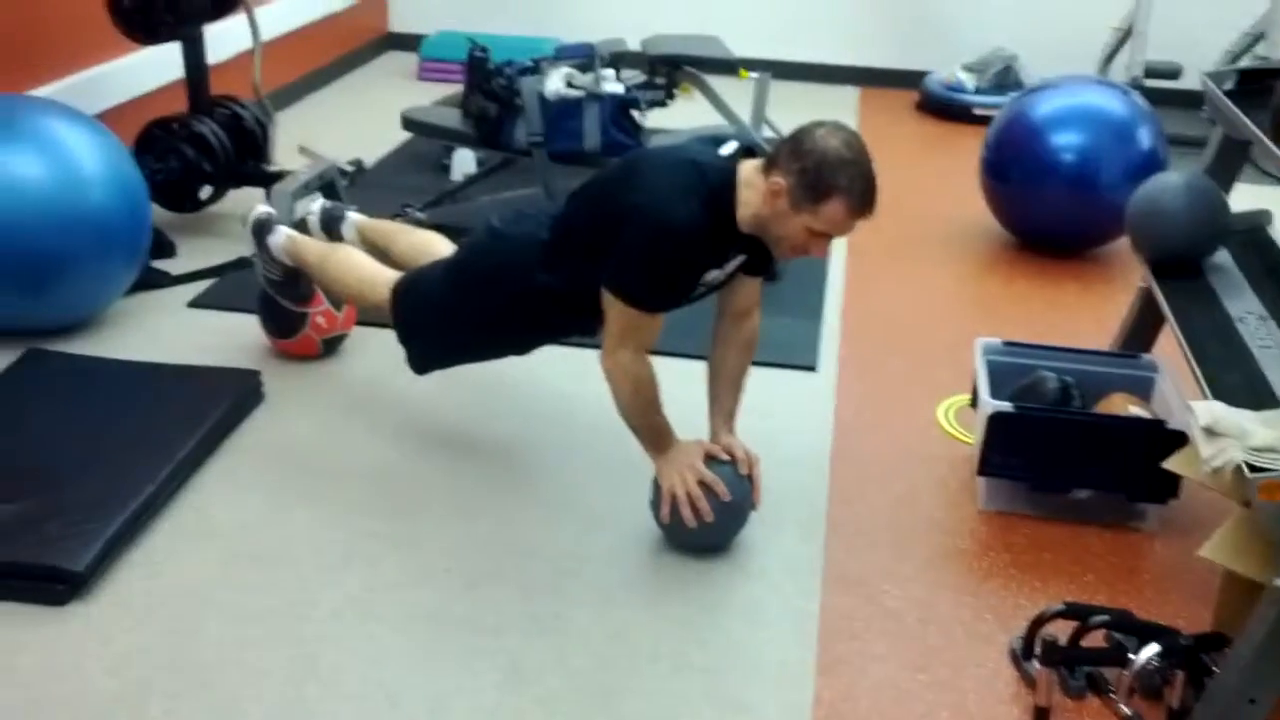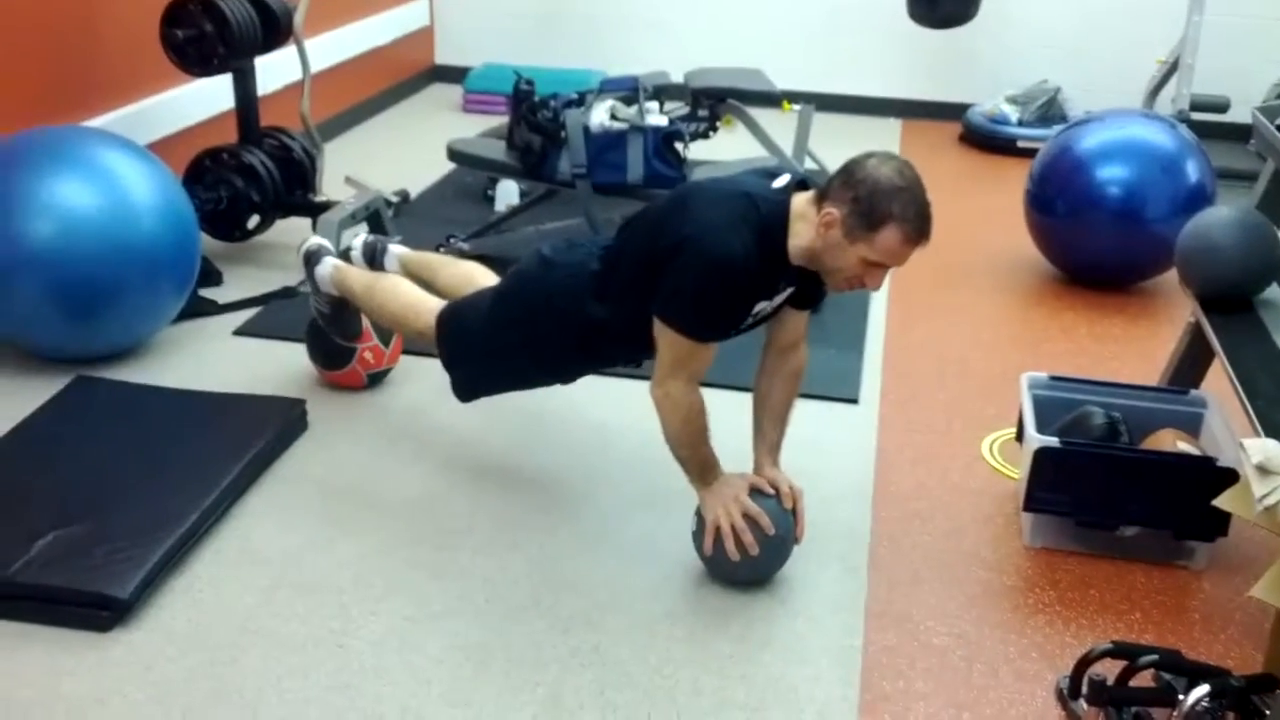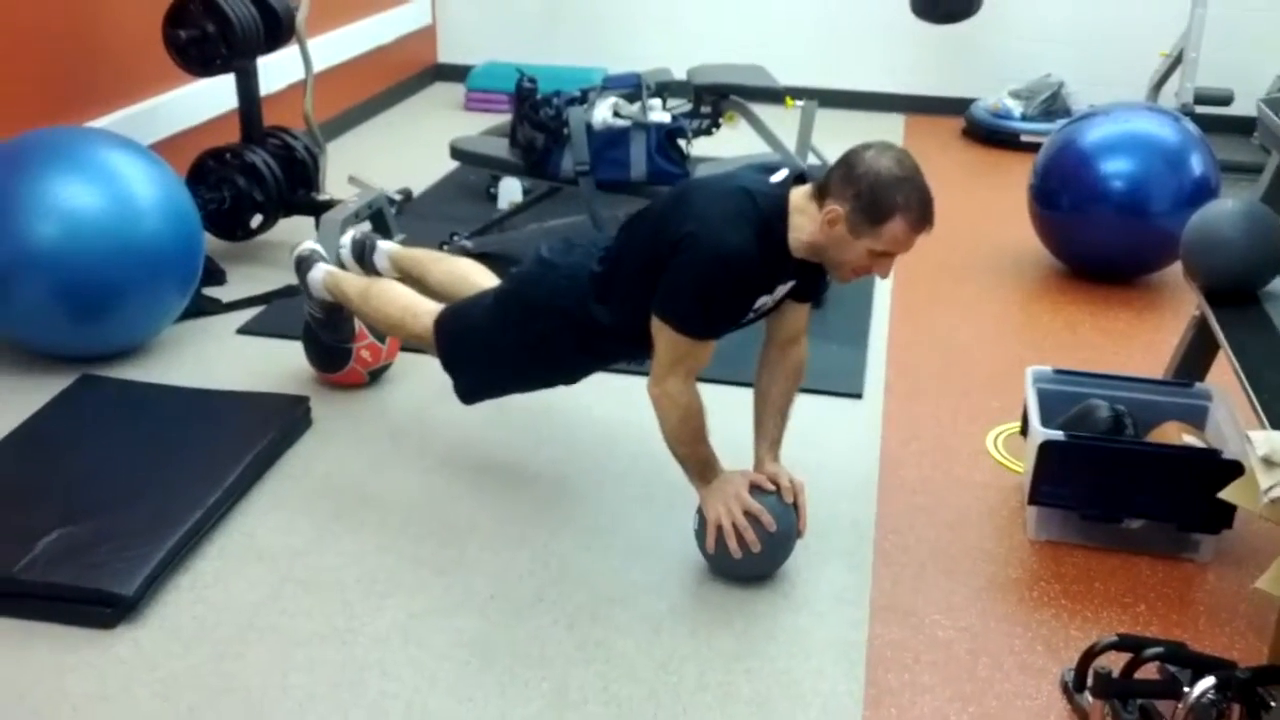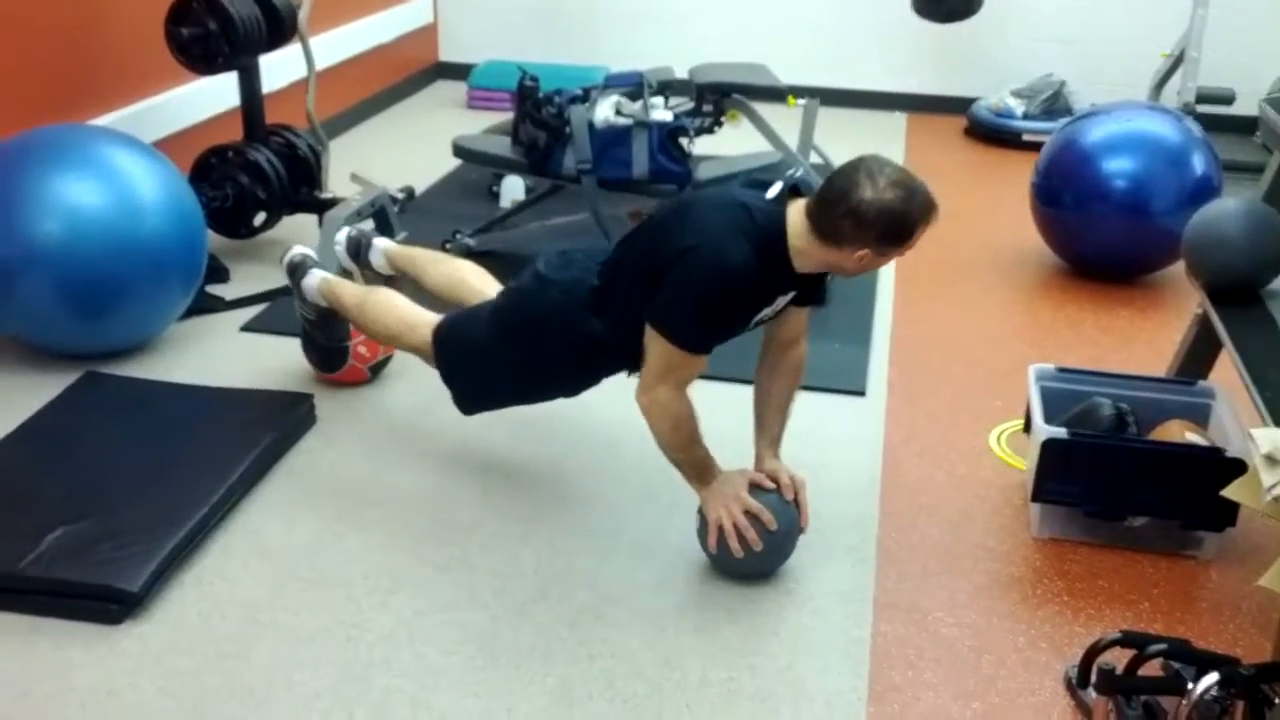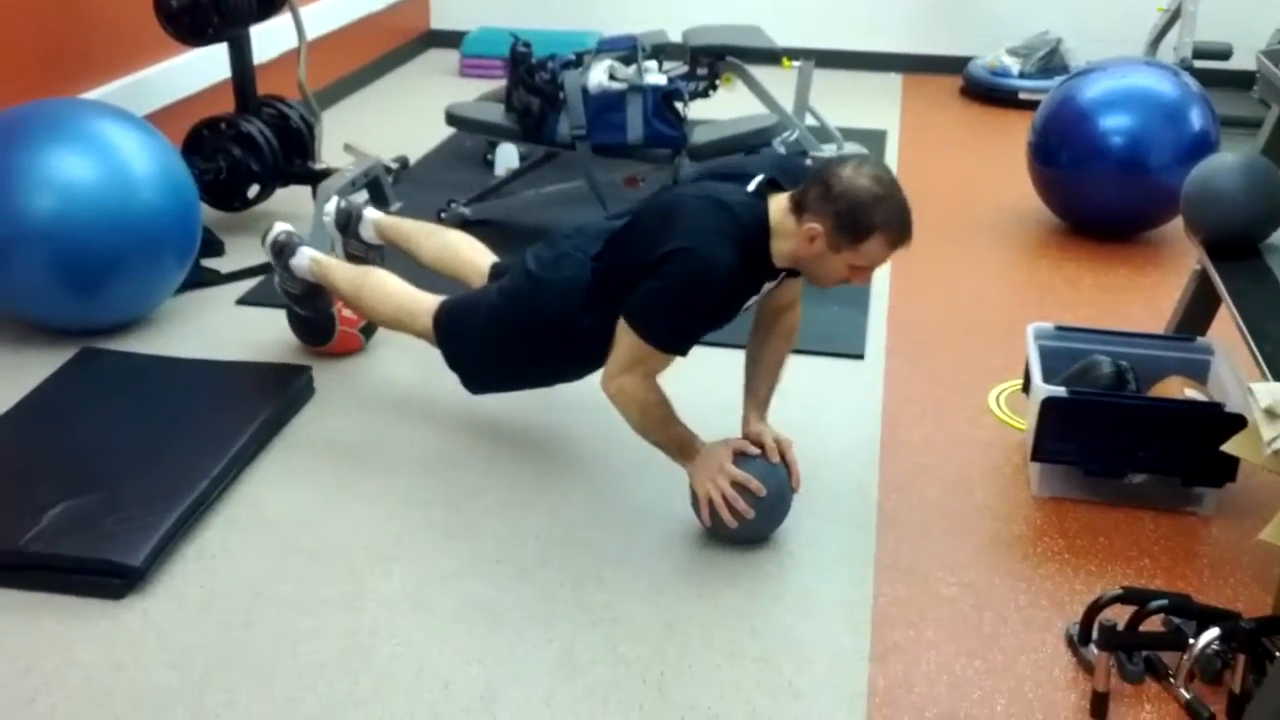
dt=1s
person 1, frame 1
left shoulder: (764, 197)
right shoulder: (671, 217)
left elbow: (739, 318)
right elbow: (622, 353)
left wrist: (723, 428)
right wrist: (666, 453)
left hip: (568, 265)
right hip: (517, 279)
left knee: (439, 262)
right knee: (399, 297)
left ankle: (341, 221)
right ankle: (282, 241)
person 1, frame 2
left shoulder: (812, 229)
right shoulder: (721, 248)
left elbow: (786, 351)
right elbow: (672, 384)
left wrist: (767, 462)
right wrist: (711, 485)
left hip: (613, 295)
right hip: (563, 308)
left knee: (487, 295)
right knee: (446, 323)
left ankle: (386, 254)
right ankle: (331, 273)
person 1, frame 3
left shoulder: (810, 222)
right shoulder: (721, 245)
left elbow: (786, 346)
right elbow: (670, 382)
left wrist: (768, 457)
right wrist: (710, 483)
left hip: (613, 292)
right hip: (563, 311)
left knee: (486, 294)
right knee: (440, 329)
left ankle: (378, 253)
right ankle: (324, 276)
person 1, frame 4
left shoulder: (806, 226)
right shoulder: (721, 261)
left elbow: (785, 345)
right elbow: (659, 391)
left wrist: (769, 454)
right wrist: (711, 484)
left hip: (608, 293)
right hip: (561, 325)
left knee: (488, 297)
right knee: (434, 338)
left ankle: (376, 251)
right ankle: (316, 282)
person 1, frame 5
left shoulder: (798, 194)
right shoulder: (703, 262)
left elbow: (778, 310)
right elbow: (624, 378)
left wrist: (756, 418)
right wrist: (696, 458)
left hip: (599, 262)
right hip: (553, 317)
left knee: (485, 273)
right knee: (429, 315)
left ankle: (364, 223)
right ankle: (303, 260)
